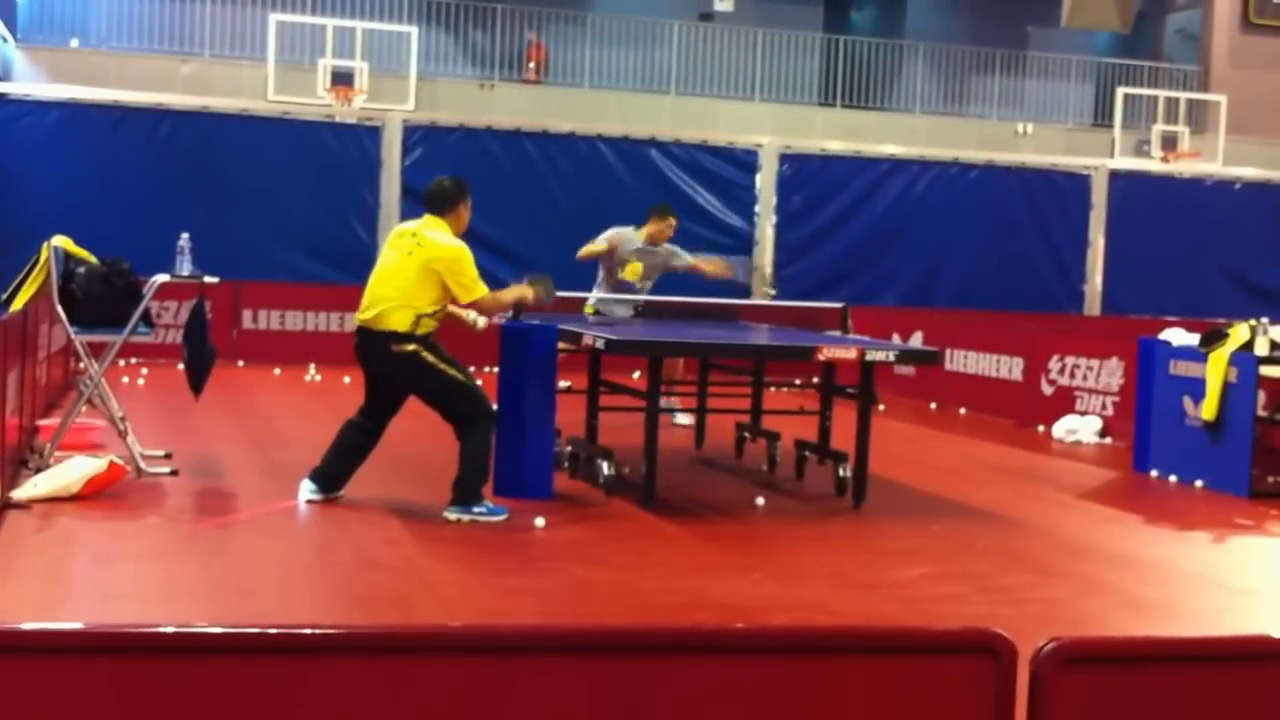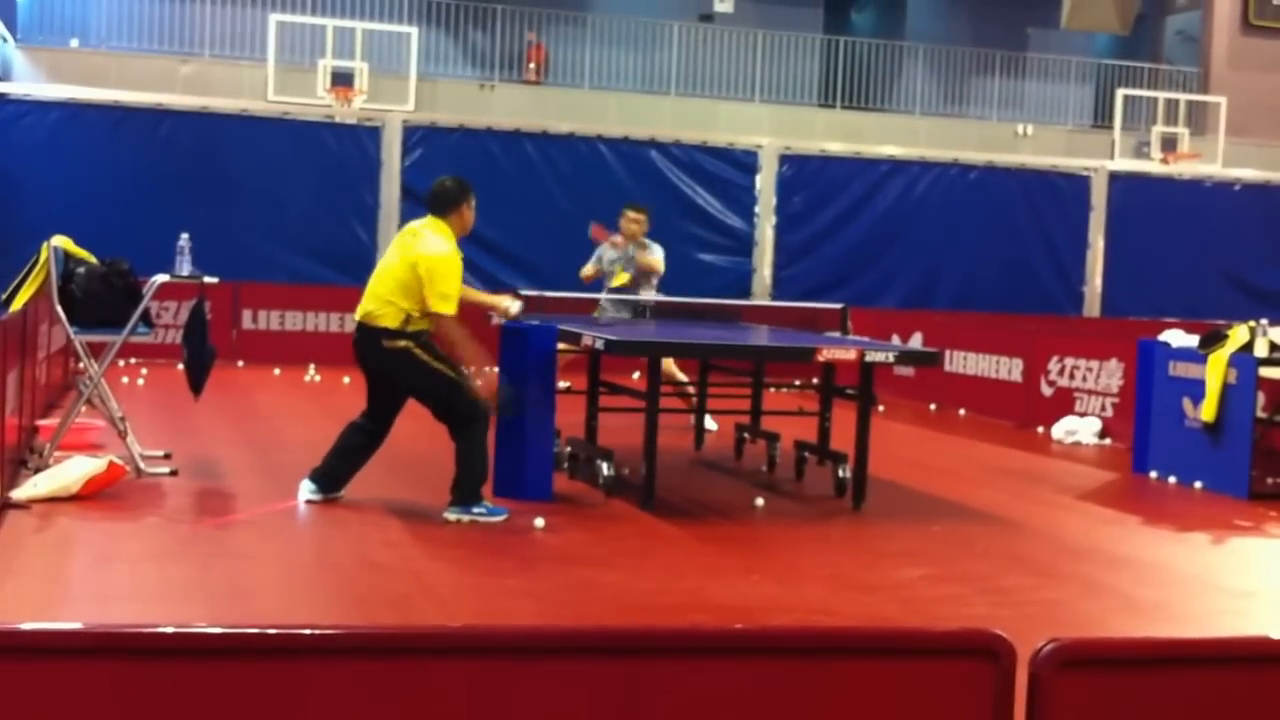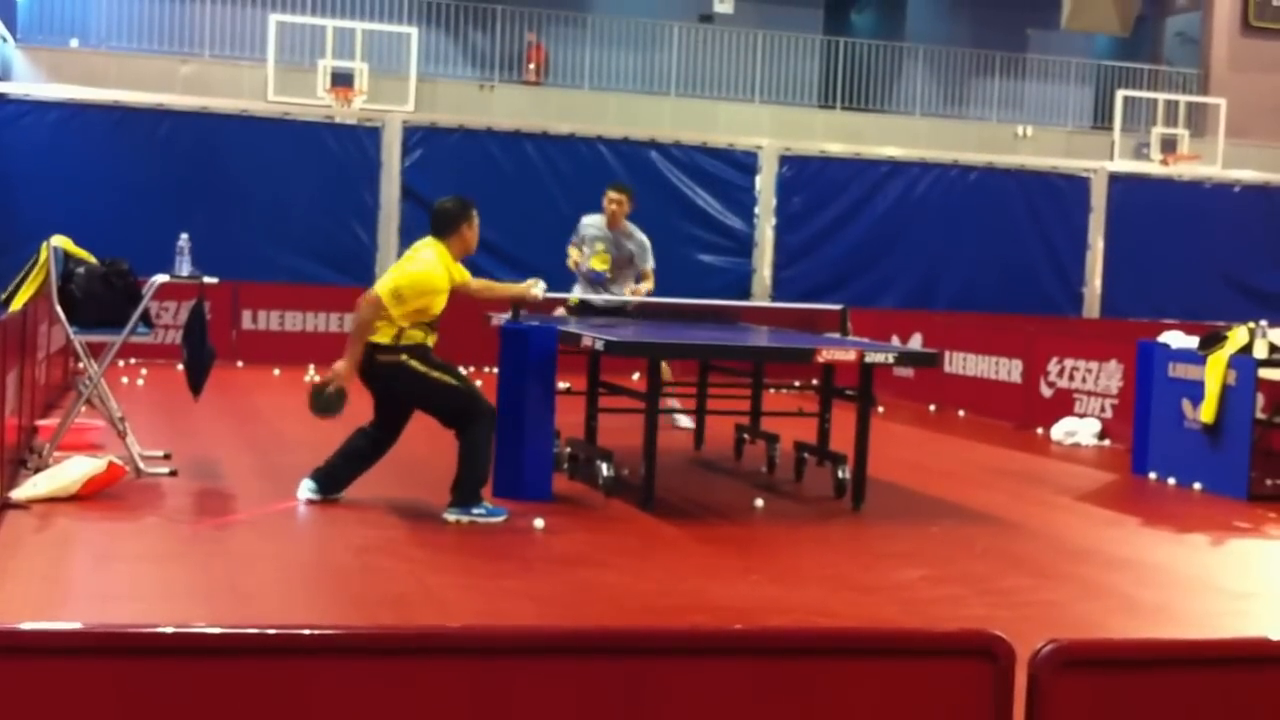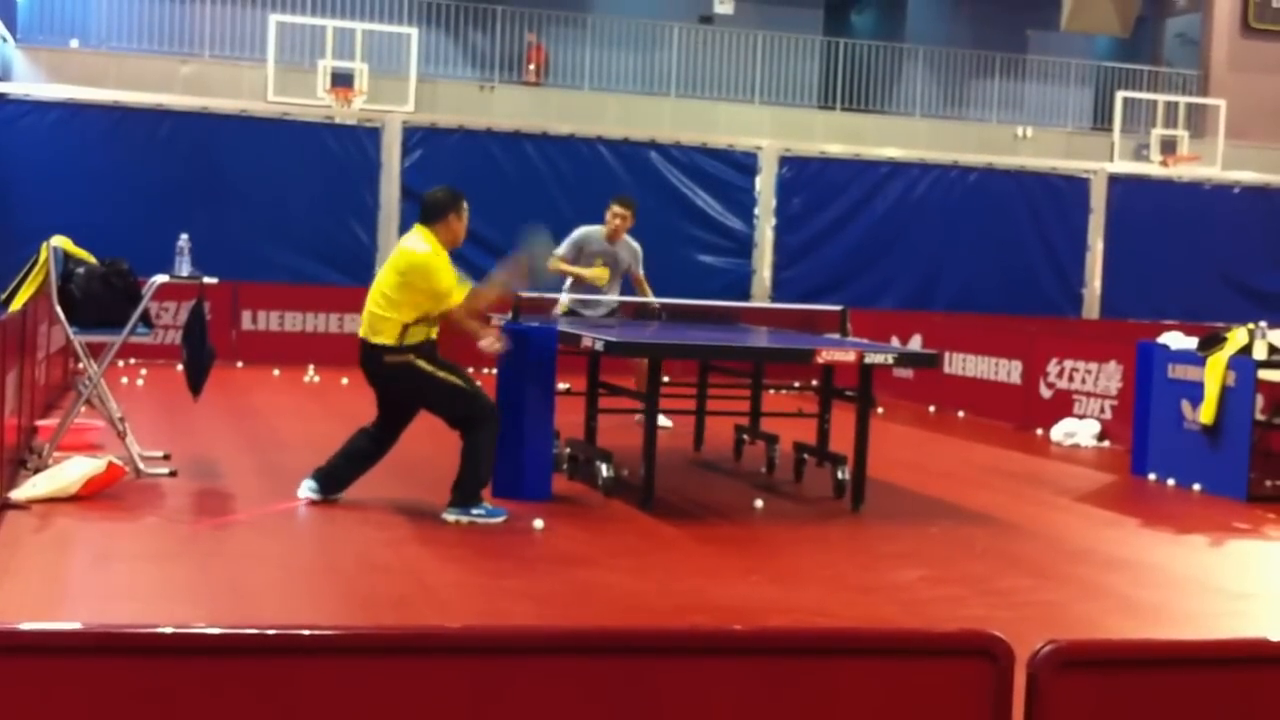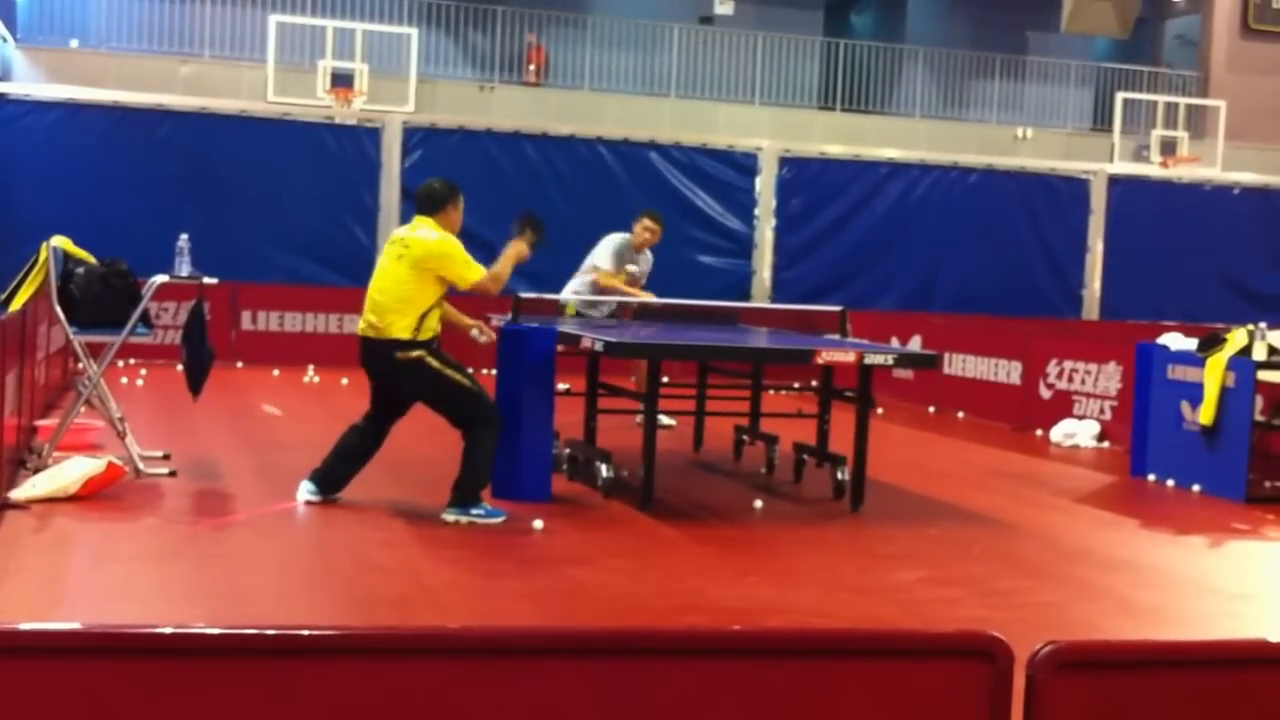
dt=0.2s
person 1, frame 1
left shoulder: (403, 232)
right shoulder: (451, 248)
right elbow: (487, 304)
left wrist: (454, 309)
right wrist: (518, 292)
left hip: (371, 339)
right hip: (403, 346)
left knee: (373, 415)
right knee: (477, 414)
left ankle: (321, 483)
right ankle: (467, 502)
person 1, frame 2
left shoulder: (416, 230)
right shoulder: (442, 252)
right elbow: (444, 323)
left wrist: (493, 301)
right wrist: (478, 370)
left hip: (371, 335)
right hip: (397, 342)
left knee: (377, 416)
right knee: (470, 412)
left ankle: (320, 484)
right ankle: (466, 502)
person 1, frame 3
left shoulder: (435, 252)
right shoulder: (428, 273)
left elbow: (473, 286)
right elbow: (368, 304)
left wrist: (520, 291)
right wrist: (350, 361)
left hip: (381, 352)
right hip: (391, 356)
left knee: (386, 427)
right knee: (478, 415)
left ankle: (321, 484)
right ankle: (466, 503)
person 1, frame 4
left shoulder: (423, 245)
right shoulder: (425, 257)
left elbow: (447, 304)
right elbow: (460, 303)
left wrist: (479, 331)
right wrist: (501, 283)
left hip: (385, 350)
right hip: (399, 357)
left knee: (389, 425)
right knee: (481, 416)
left ankle: (321, 484)
right ankle: (466, 504)
person 1, frame 5
left shoulder: (402, 237)
right shoulder: (438, 243)
right elbow: (490, 284)
left wrist: (466, 322)
right wrist: (513, 253)
left hip: (377, 348)
right hip: (408, 353)
left knee: (378, 419)
right knee: (484, 416)
left ankle: (320, 484)
right ankle: (466, 504)
person 2, frame 1
left shoulder: (666, 252)
right shoulder: (617, 236)
left elbow: (699, 266)
right elbow: (581, 255)
left wrist: (728, 270)
right wrist: (603, 248)
left hip: (632, 315)
right hip: (600, 309)
left ankle: (670, 403)
person 2, frame 2
left shoulder: (653, 250)
right shoulder: (606, 247)
left elbow: (657, 271)
right elbow: (587, 277)
left wrist: (627, 248)
right wrist: (589, 272)
right hip: (605, 316)
left knee: (667, 369)
right knee: (560, 351)
person 2, frame 3
left shoulder: (638, 241)
right shoulder: (587, 223)
left elbow: (649, 280)
right elbow: (573, 247)
left wrist: (641, 289)
right wrist: (573, 256)
left hip: (619, 306)
right hip: (583, 299)
left ankle: (671, 407)
person 2, frame 4
left shoulder: (633, 250)
right shoulder: (584, 235)
left elbow: (640, 282)
right elbow: (553, 263)
right wrist: (581, 272)
left hip: (607, 311)
right hip: (573, 307)
left knee: (640, 355)
person 2, frame 5
left shoulder: (646, 259)
right shoulder: (614, 243)
right elbow: (603, 281)
right wrist: (640, 295)
left hip: (605, 311)
right hip: (576, 305)
